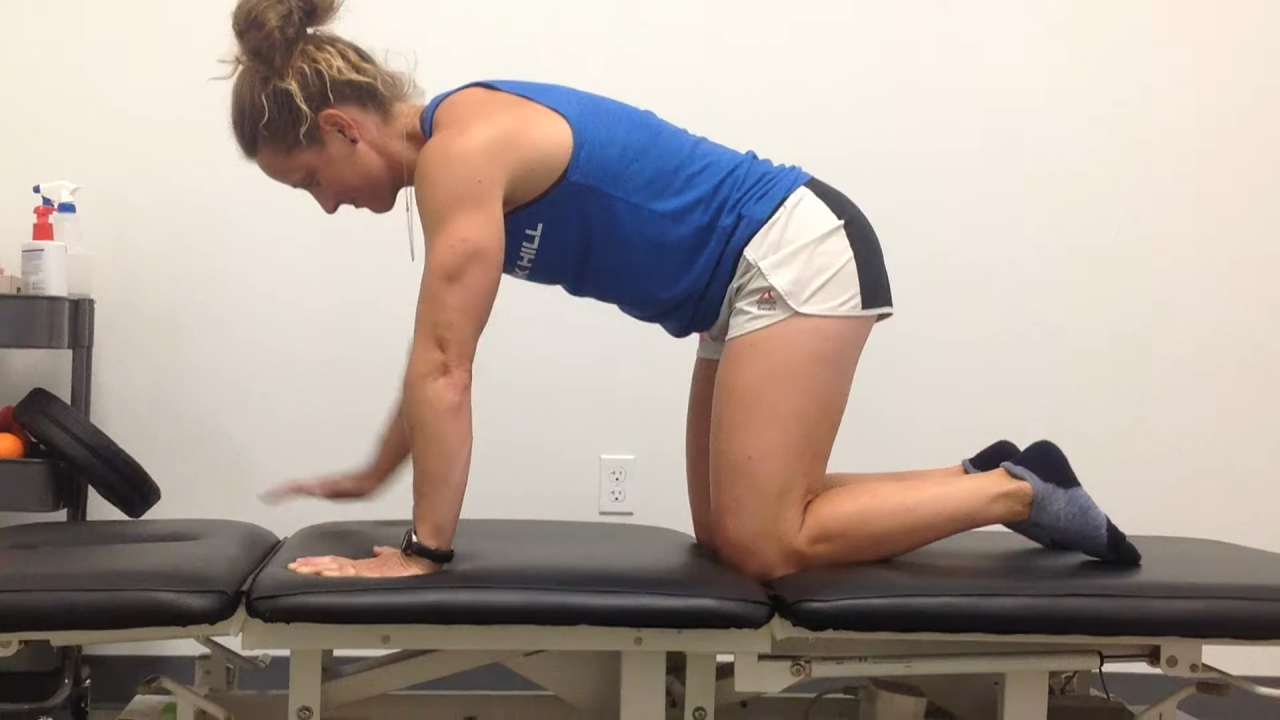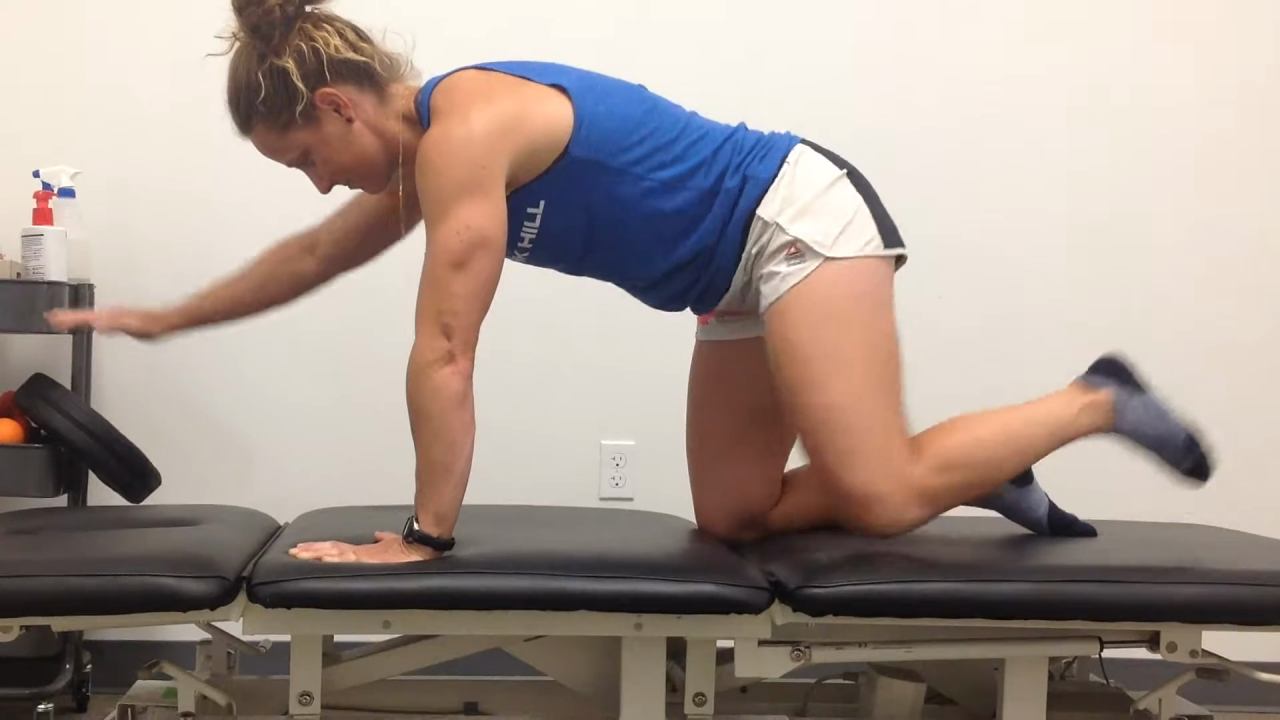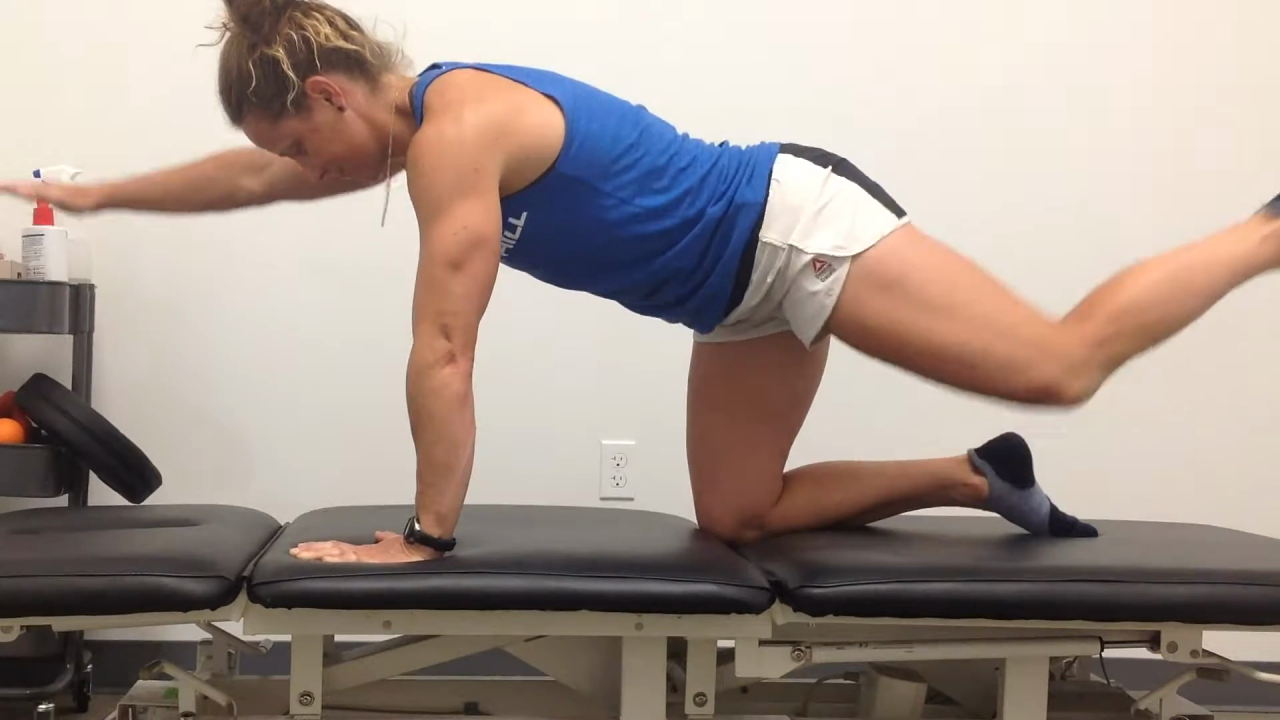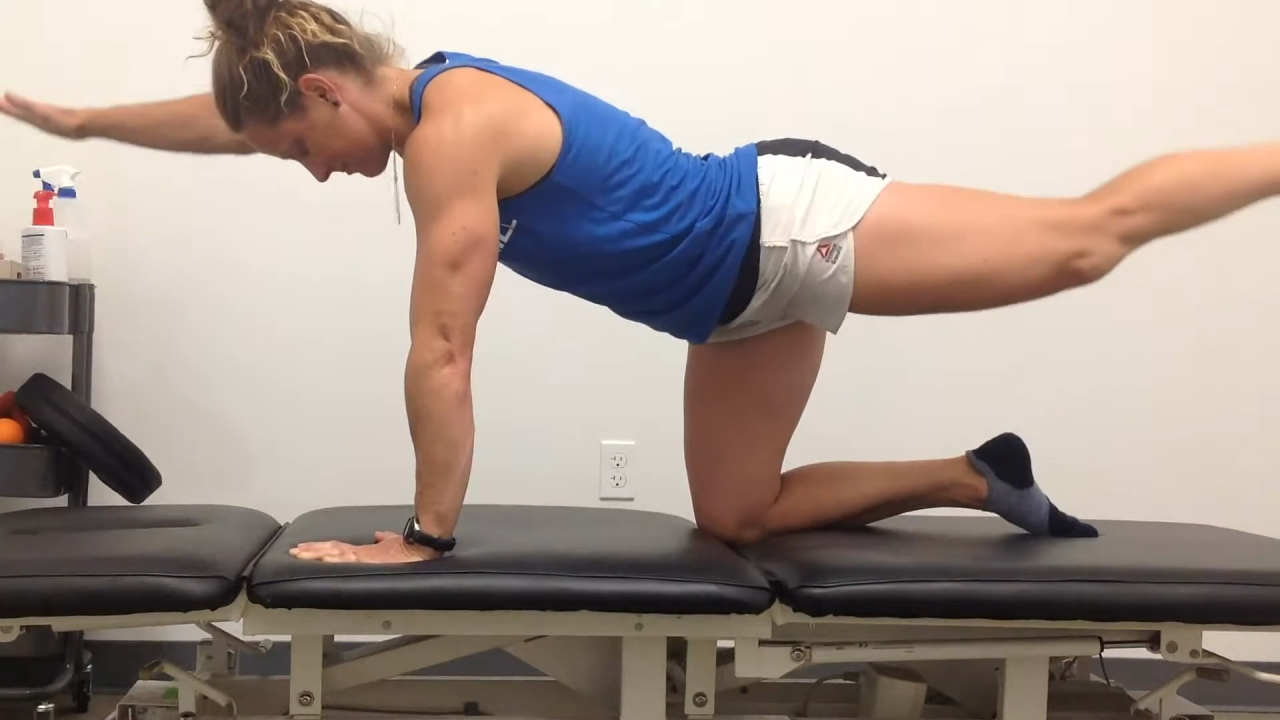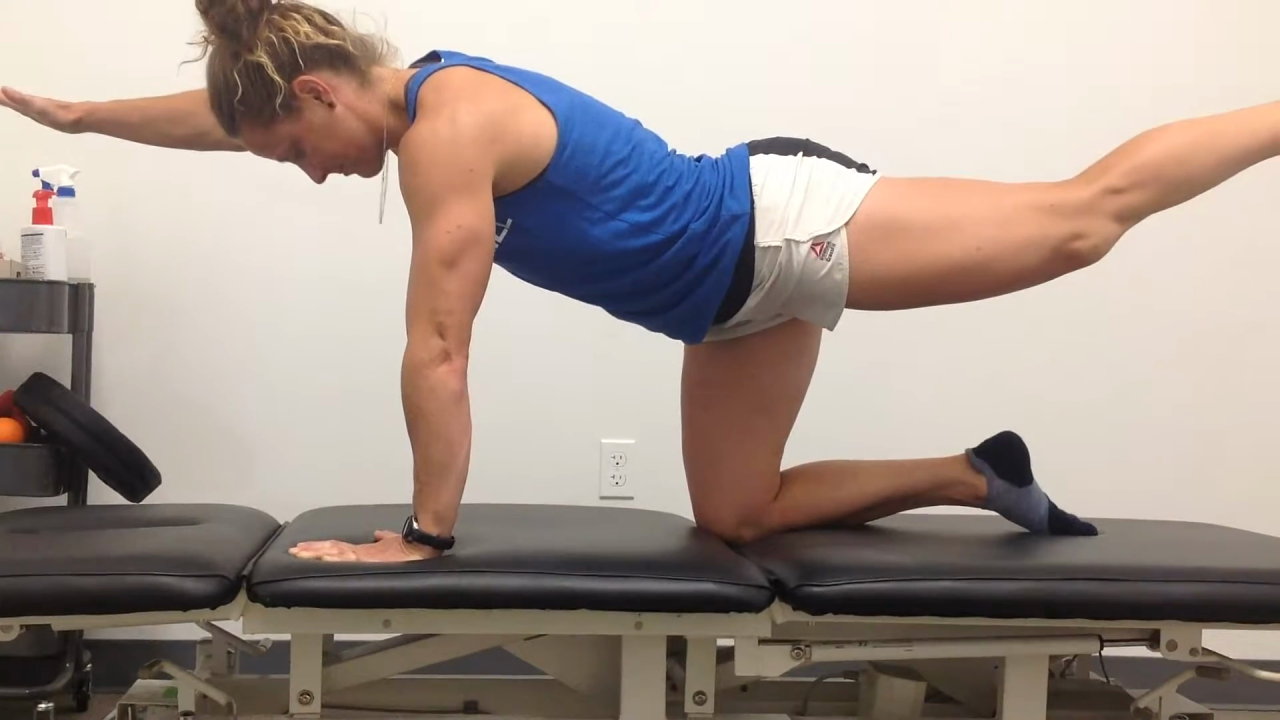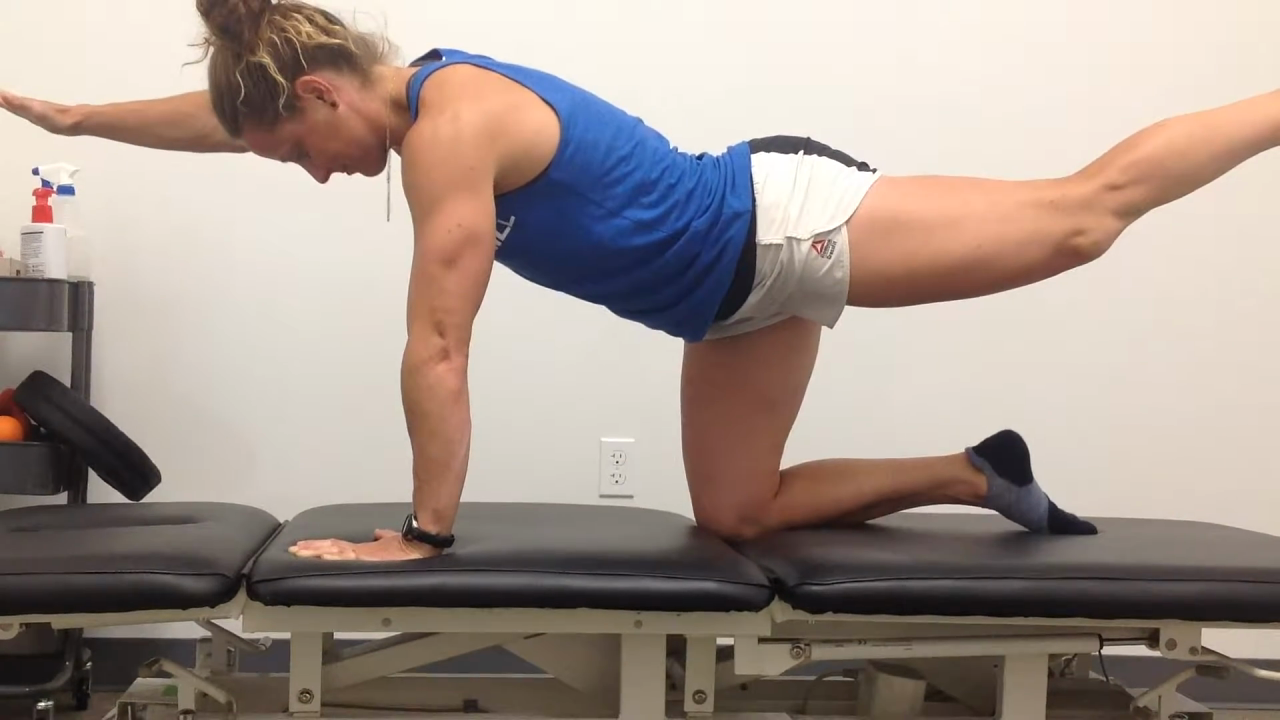
dt=0.4s
person 1, frame 1
left shoulder: (459, 148)
right shoulder: (465, 149)
left elbow: (441, 369)
right elbow: (447, 359)
left wrist: (425, 547)
right wrist: (373, 474)
left hip: (794, 255)
right hip: (754, 276)
left knee: (764, 544)
right knee: (728, 533)
left ankle: (1015, 490)
right ankle: (984, 477)
person 1, frame 2
left shoulder: (463, 131)
right shoulder: (432, 151)
left elbow: (444, 358)
right elbow: (314, 257)
left wrist: (425, 532)
right wrist: (165, 319)
left hip: (799, 217)
right hip: (745, 264)
left knee: (880, 495)
right knee: (736, 517)
left ankle: (1097, 405)
right ankle: (991, 479)
person 1, frame 3
left shoulder: (454, 131)
right shoulder: (416, 125)
left elbow: (441, 357)
right elbow: (253, 179)
left wrist: (426, 533)
left hip: (794, 227)
right hip: (749, 278)
left knee: (1059, 360)
right knee: (738, 516)
right ankle: (982, 481)
person 1, frame 4
left shoulder: (452, 129)
left elbow: (441, 355)
right elbow: (230, 121)
left wrist: (426, 532)
left hip: (790, 223)
right hip: (747, 283)
left knee: (1090, 233)
right knee: (740, 517)
right ankle: (980, 479)
person 1, frame 5
left shoulder: (445, 128)
left elbow: (436, 352)
right elbow: (225, 113)
left wrist: (426, 532)
left hip: (785, 222)
right hip: (741, 285)
left knee: (1082, 215)
right knee: (738, 517)
right ankle: (979, 478)
person 1, frame 6
left shoulder: (450, 123)
left elbow: (437, 350)
right elbow: (223, 116)
left wrist: (425, 529)
left hip: (785, 219)
right hip: (740, 284)
left knee: (1085, 210)
right knee: (739, 516)
right ankle: (980, 477)
